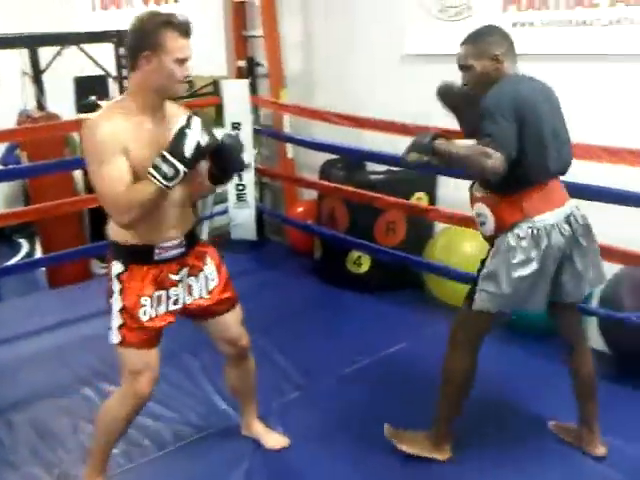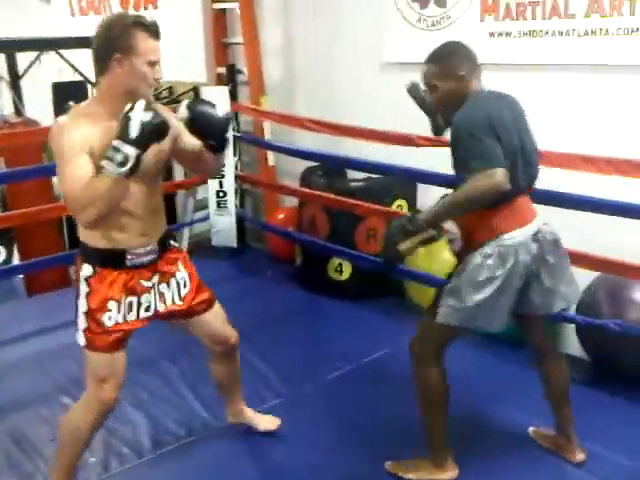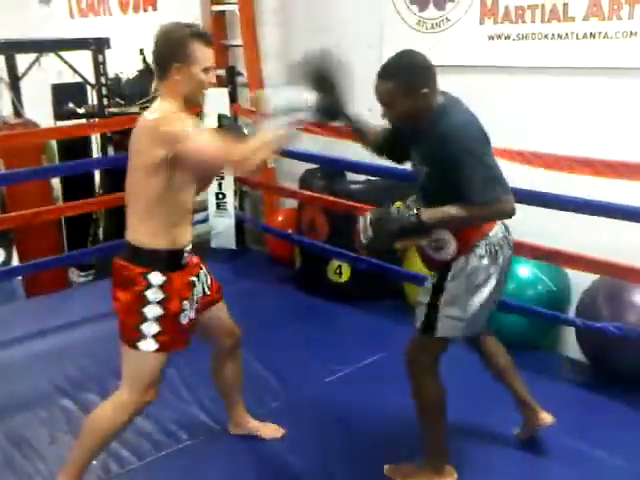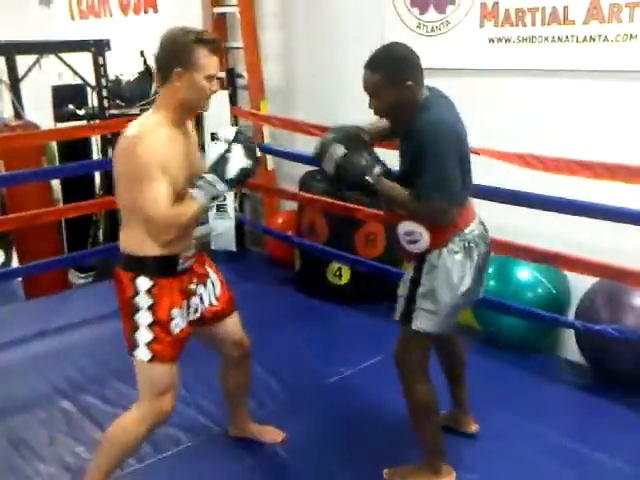
dt=0.3s
person 1, frame 1
left shoulder: (180, 117)
right shoulder: (104, 128)
right elbow: (124, 212)
left wrist: (221, 166)
right wrist: (174, 159)
left hip: (192, 255)
right hip: (138, 269)
left knee: (237, 344)
right knee: (138, 386)
left ankle: (251, 422)
person 1, frame 2
left shoulder: (156, 114)
right shoulder: (71, 130)
left elbow: (206, 170)
right elbow: (87, 212)
left wrist: (214, 139)
right wrist: (127, 147)
left hip: (163, 259)
right hip: (109, 273)
left knee: (224, 340)
right knee: (104, 393)
left ankle: (237, 410)
person 1, frame 3
left shoulder: (173, 121)
right shoulder: (165, 125)
right elbow: (240, 160)
left wrist: (206, 161)
left hip: (179, 263)
right hip: (152, 274)
left knee: (227, 337)
right knee: (139, 392)
left ankle: (238, 418)
person 1, frame 4
left shoulder: (184, 128)
right shoulder: (144, 140)
right elbow: (164, 229)
left wrist: (222, 169)
right wrist: (218, 181)
left hip: (189, 268)
right hip: (150, 281)
left knee: (237, 346)
right knee: (157, 404)
left ankle: (241, 422)
person 2, frame 1
left shoulder: (499, 99)
right shoulder: (541, 91)
left elbow: (492, 163)
left wrist: (436, 146)
right wrist: (473, 120)
left hip: (526, 232)
right hip: (565, 219)
left knee: (464, 335)
right knee: (573, 331)
left ankle: (438, 441)
right ankle: (590, 434)
person 2, frame 2
left shoulder: (469, 119)
right shoulder: (505, 104)
left elbow: (493, 181)
left wrist: (423, 220)
left hip: (495, 249)
right hip: (533, 235)
left knee: (426, 348)
right knee: (542, 342)
right ankle: (568, 440)
person 2, frame 3
left shoulder: (458, 132)
right shoulder: (425, 115)
left elbow: (501, 204)
right elbow: (390, 148)
left wrist: (421, 220)
right wrist: (341, 116)
left hip: (469, 256)
right hip: (471, 247)
left knee: (421, 356)
right knee: (474, 332)
right ankle: (531, 411)
person 2, frame 4
left shoulder: (434, 129)
right shoulder: (428, 100)
left elbow: (442, 212)
right elbow: (389, 125)
left wrist: (373, 179)
right wrist: (359, 135)
left hip: (445, 251)
right hip: (459, 243)
left knee: (410, 358)
right knee: (439, 330)
right ankle: (462, 414)
